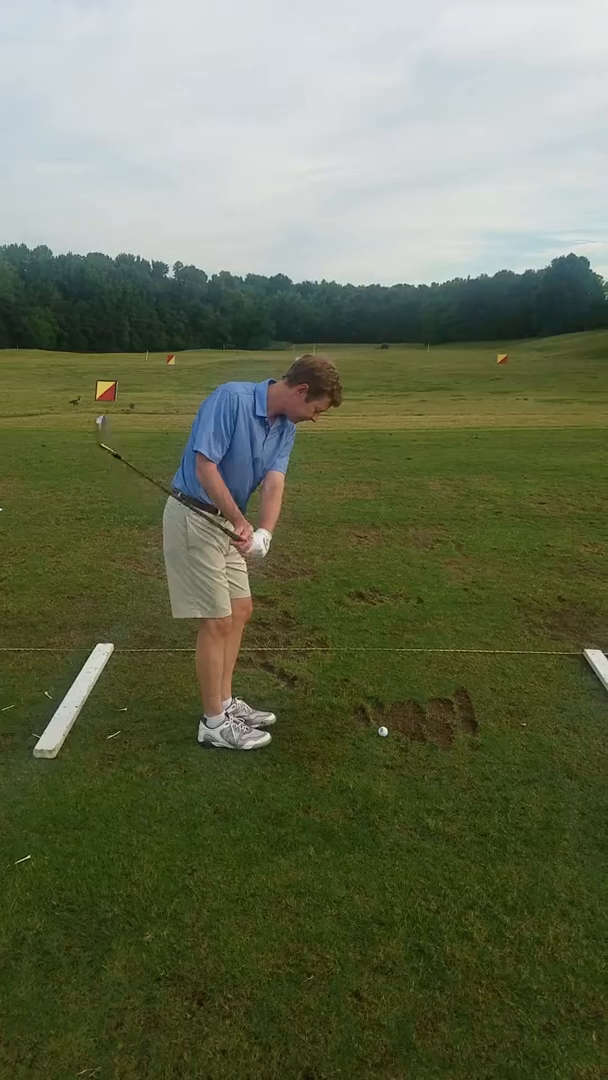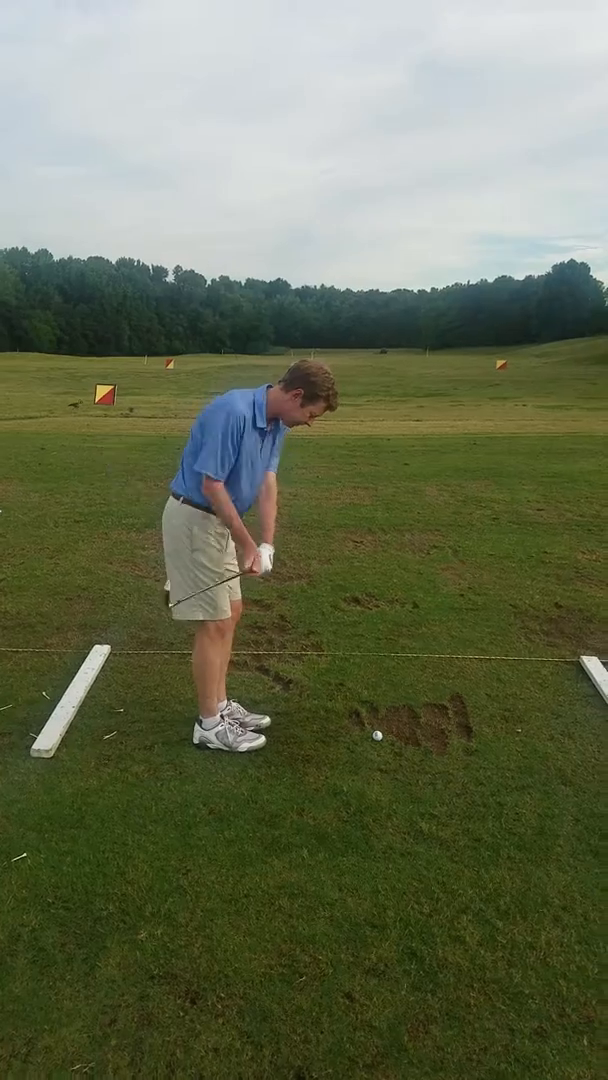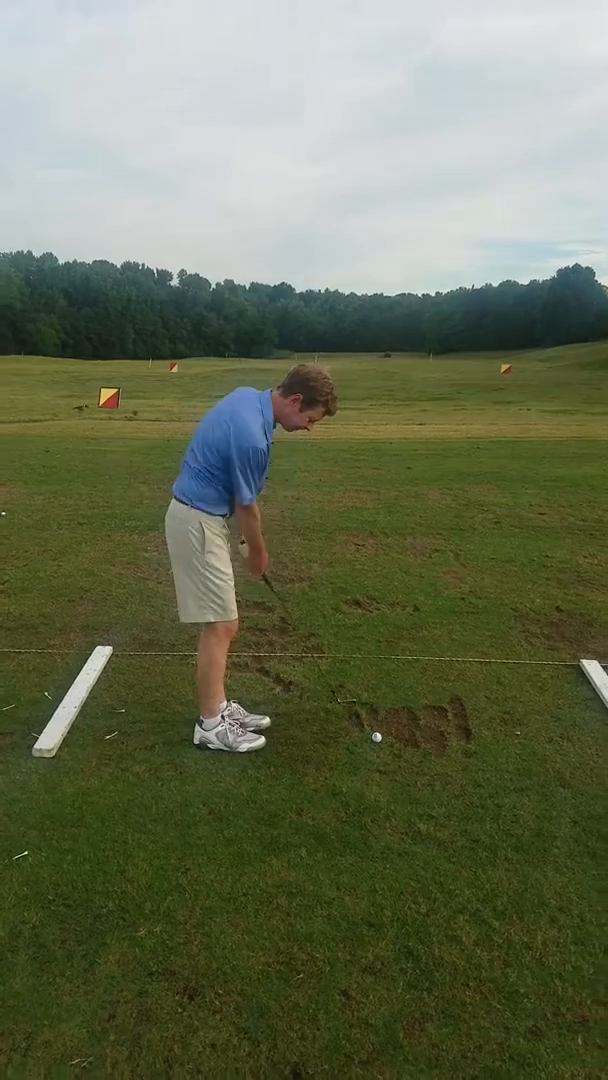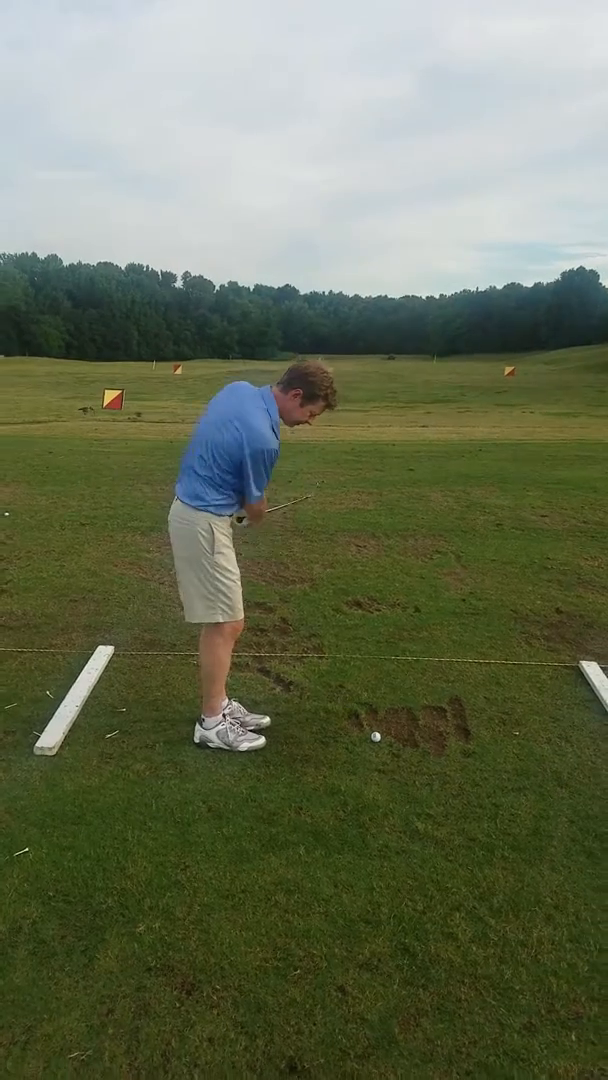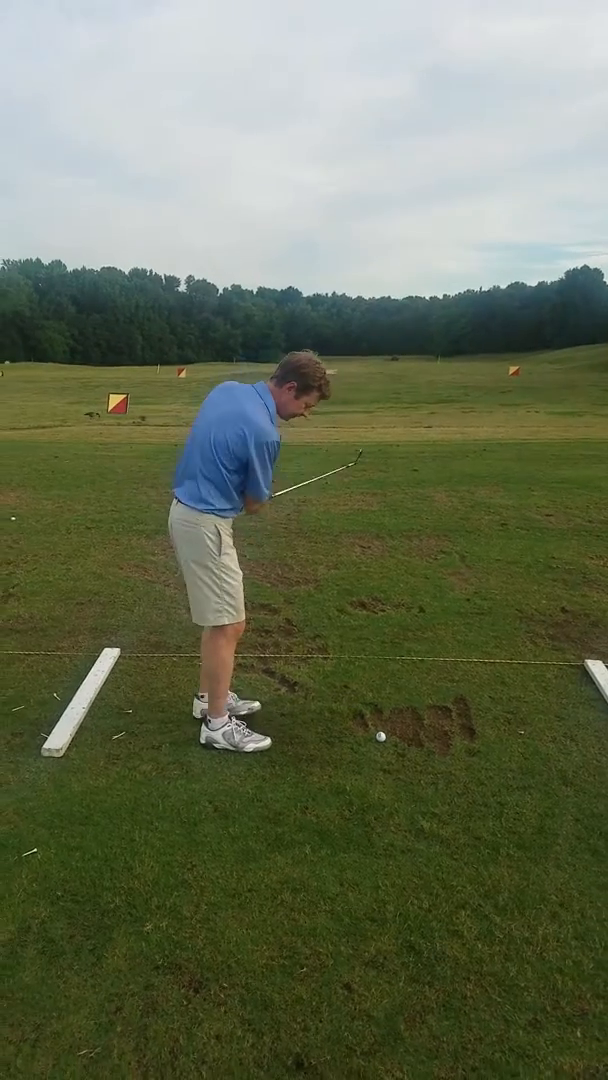
dt=0.2s
person 1, frame 1
left shoulder: (285, 427)
right shoulder: (231, 398)
left elbow: (274, 484)
right elbow: (205, 468)
left wrist: (264, 532)
right wrist: (240, 522)
left hip: (224, 520)
right hip: (195, 519)
left knee: (239, 611)
right knee: (217, 621)
left ankle: (224, 702)
right ankle: (214, 722)
person 1, frame 2
left shoulder: (276, 424)
right shoulder: (233, 411)
left elbow: (266, 484)
right elbow: (211, 485)
left wrist: (267, 544)
right wrist: (246, 541)
left hip: (218, 521)
right hip: (193, 519)
left knee: (230, 614)
right knee: (214, 622)
left ankle: (219, 704)
right ankle: (209, 724)
person 1, frame 3
left shoulder: (250, 397)
right shoulder: (251, 436)
right elbow: (246, 506)
left wrist: (256, 544)
right wrist: (257, 553)
left hip: (209, 517)
right hip: (198, 523)
left knee: (221, 619)
right knee: (221, 623)
left ankle: (218, 705)
right ankle: (210, 724)
person 1, frame 4
left shoulder: (239, 390)
right shoulder: (262, 438)
right elbow: (253, 502)
right wrist: (257, 516)
left hip: (194, 512)
right hip: (204, 524)
left knee: (219, 620)
right knee: (227, 624)
left ankle: (220, 704)
right ankle: (211, 723)
person 1, frame 5
left shoulder: (227, 389)
right shoulder: (263, 433)
right elbow: (255, 502)
right wrist: (248, 501)
left hip: (188, 511)
right hip: (206, 524)
left knee: (220, 617)
right knee: (228, 625)
left ankle: (209, 696)
right ankle: (217, 723)
